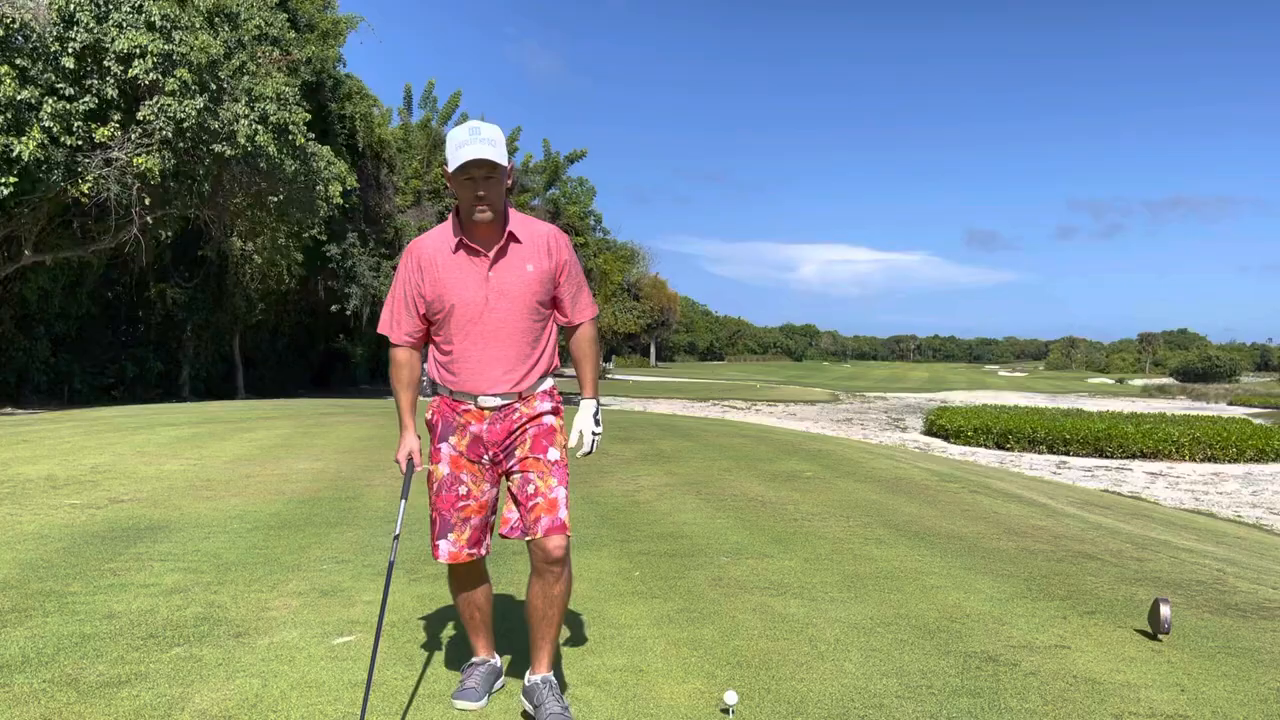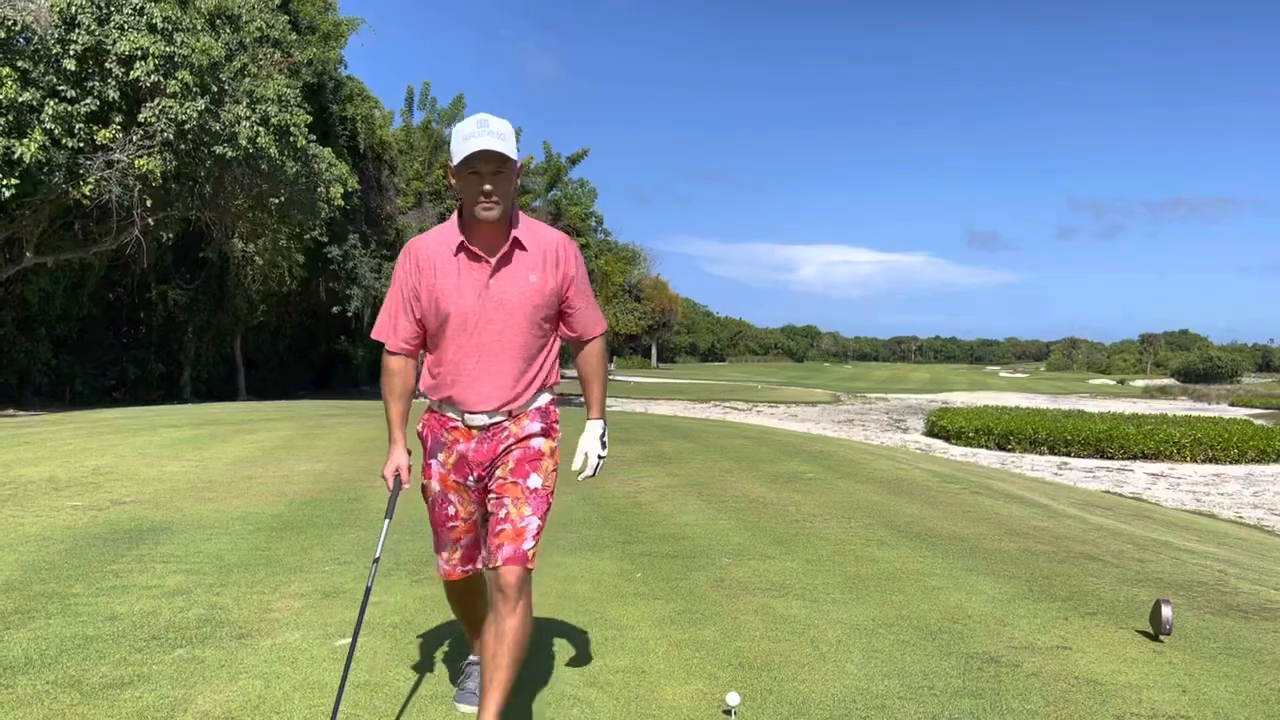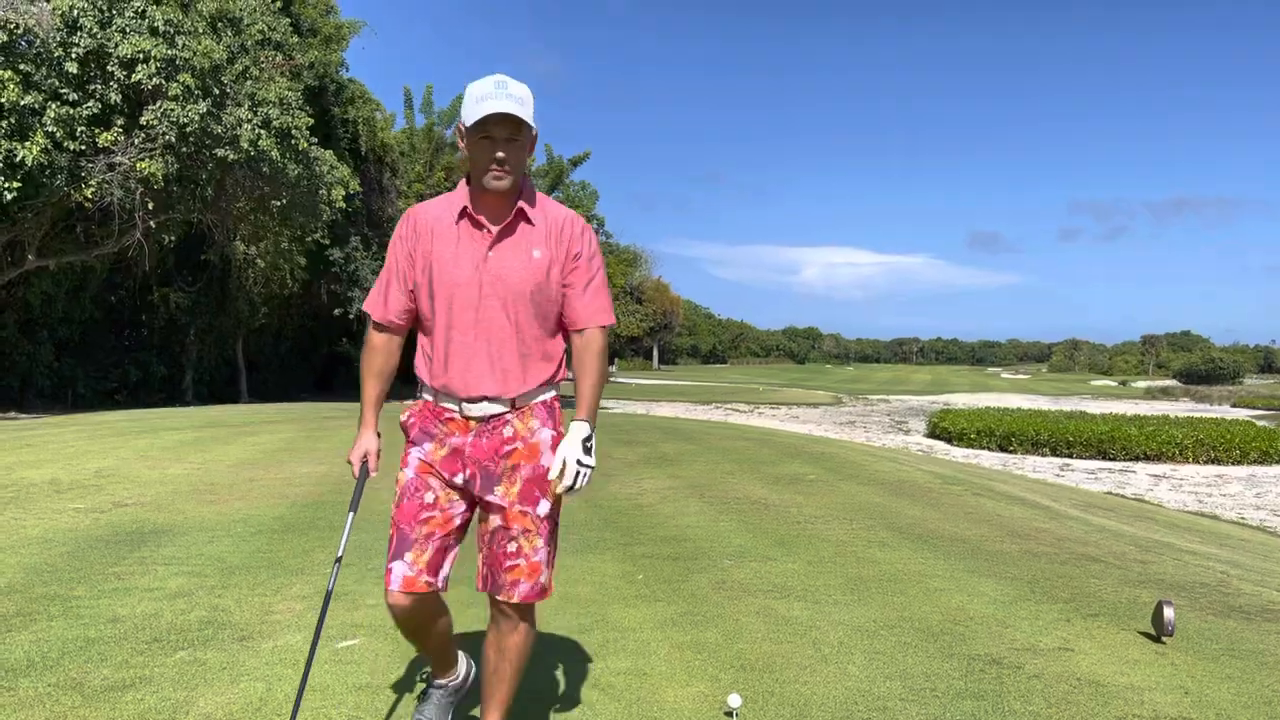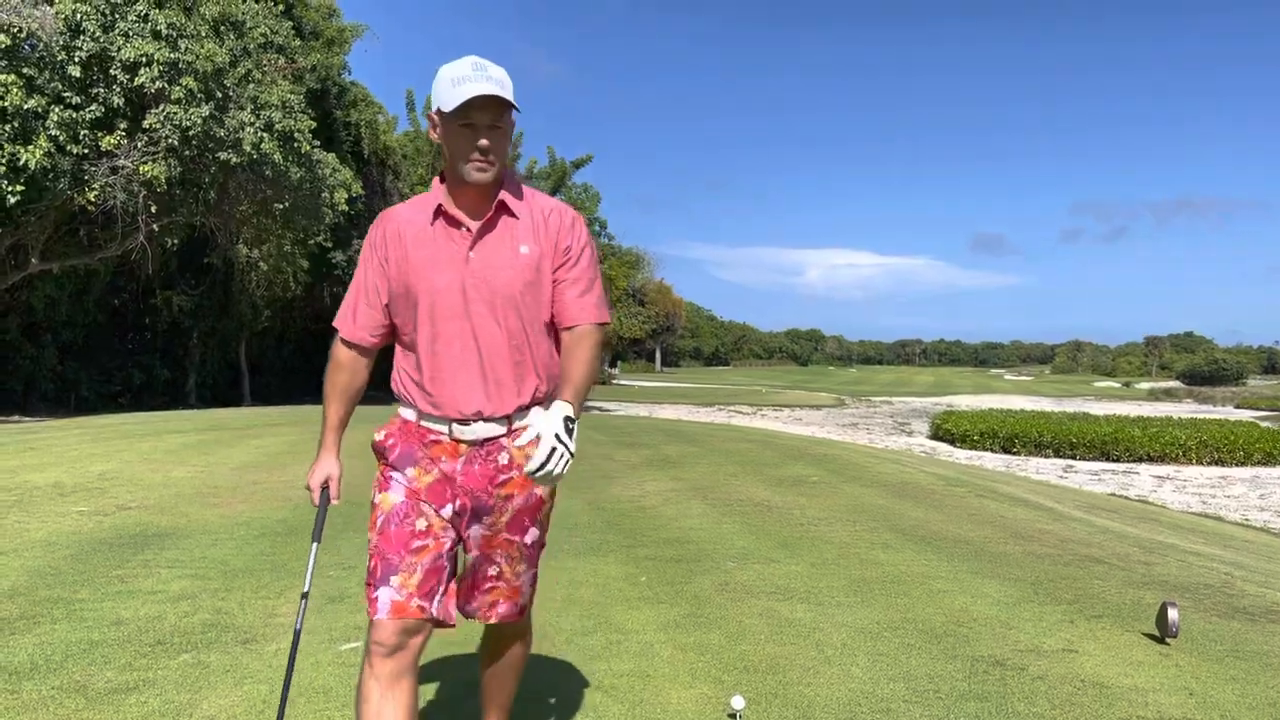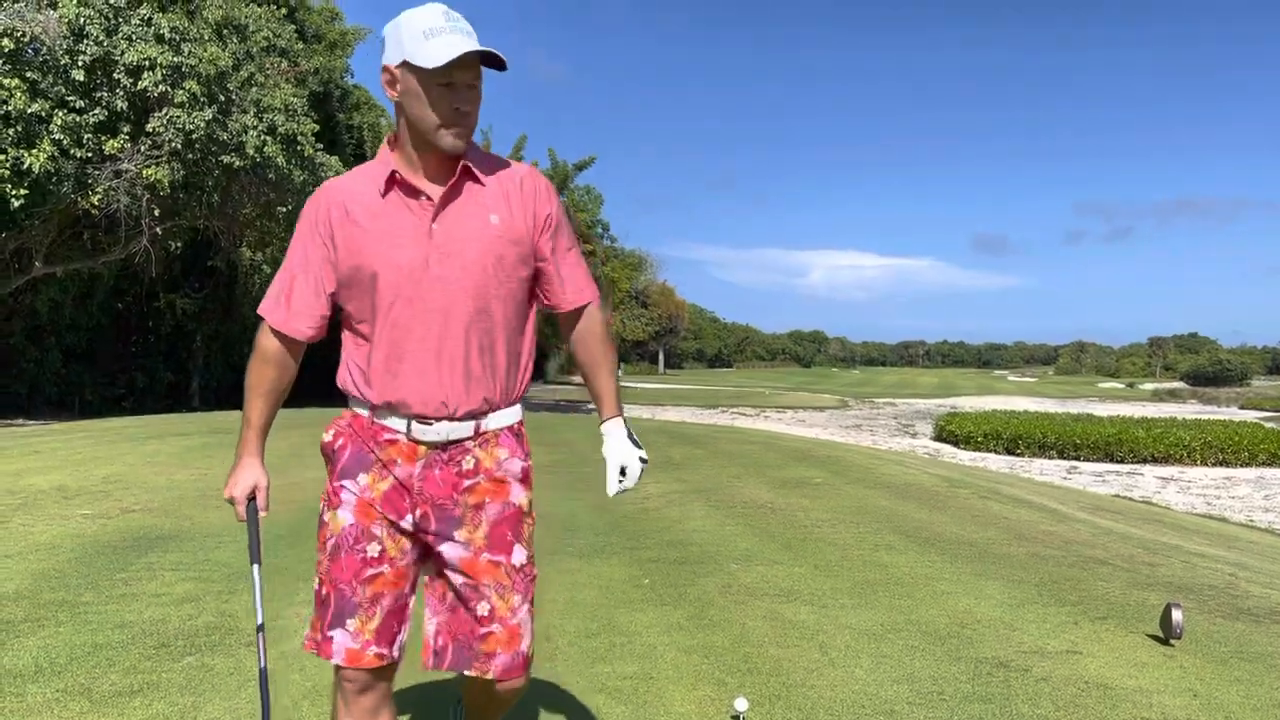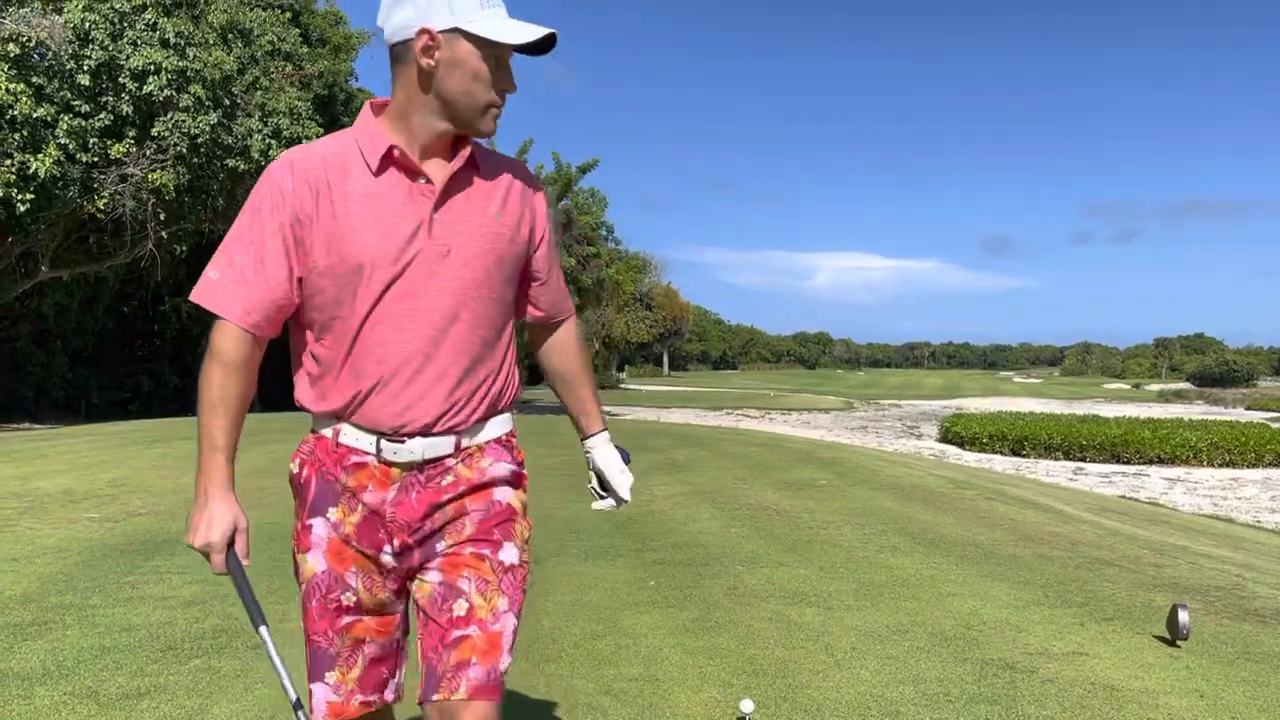
dt=0.3s
person 1, frame 1
left shoulder: (549, 243)
right shoulder: (422, 254)
left elbow: (581, 325)
right elbow: (405, 345)
left wrist: (589, 404)
right wrist: (408, 428)
left hip: (532, 415)
right hip: (459, 420)
left knee: (549, 548)
right knee: (462, 553)
right ankle: (483, 657)
person 1, frame 2
left shoulder: (556, 250)
right shoulder: (421, 255)
left elbow: (589, 337)
right elbow: (399, 351)
left wrist: (596, 422)
right wrist: (397, 441)
left hip: (525, 432)
right hip: (449, 435)
left knee: (511, 573)
right knee: (460, 569)
right ankle: (481, 654)
person 1, frame 3
left shoulder: (569, 231)
right shoulder: (421, 224)
left elbow: (591, 335)
right elbow: (386, 328)
left wrist: (580, 429)
right wrist: (368, 425)
left hip: (527, 433)
right hip: (439, 429)
left knee: (515, 598)
right knee: (407, 593)
person 1, frame 4
left shoulder: (557, 225)
right shoulder: (394, 229)
left elbow: (586, 332)
right elbow: (354, 344)
left wrist: (562, 411)
right wrist: (329, 448)
left hip: (516, 455)
right hip: (420, 449)
left knee: (505, 618)
right knee: (392, 635)
person 1, frame 5
left shoulder: (526, 193)
right shoulder: (336, 204)
left elbow: (581, 311)
right elbow: (283, 333)
left wrist: (612, 423)
right wrist: (249, 453)
left hip: (487, 462)
right hip: (374, 457)
person 1, frame 6
left shoulder: (515, 192)
right shoulder: (304, 177)
left elbow: (555, 324)
right elbow: (236, 332)
left wrist: (596, 437)
right wrist: (215, 485)
left hip: (474, 479)
right hip: (348, 481)
